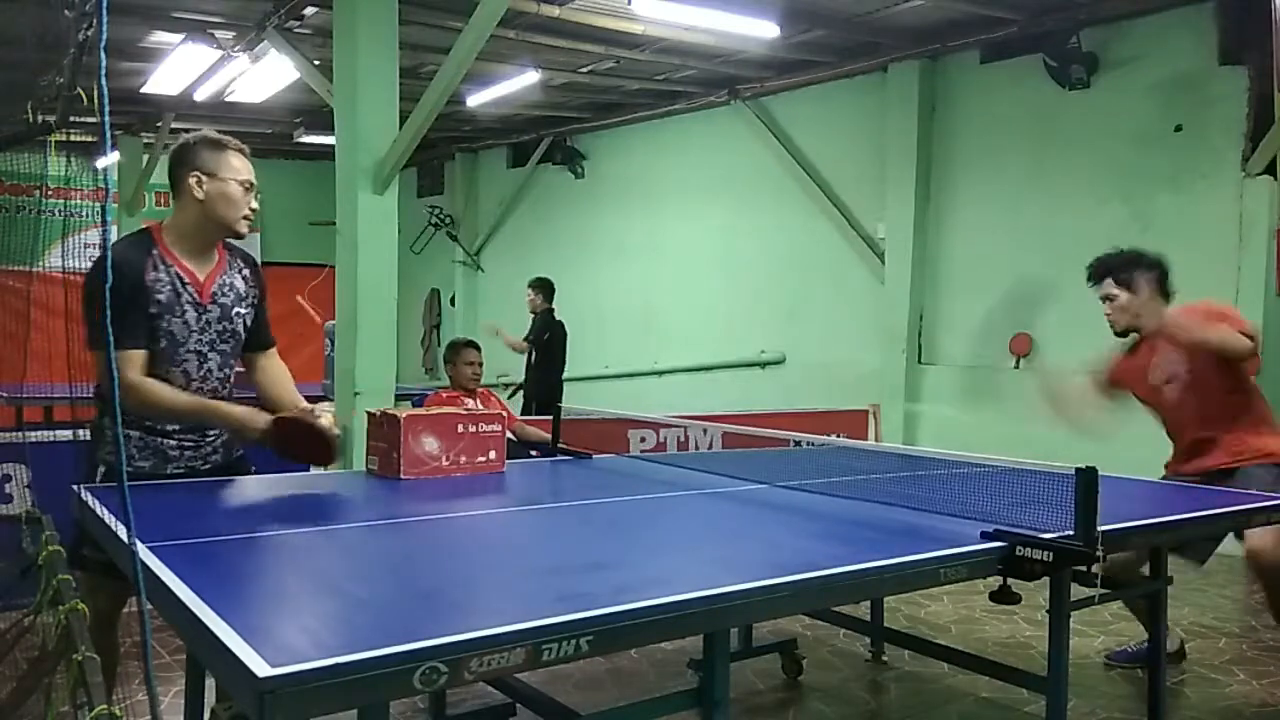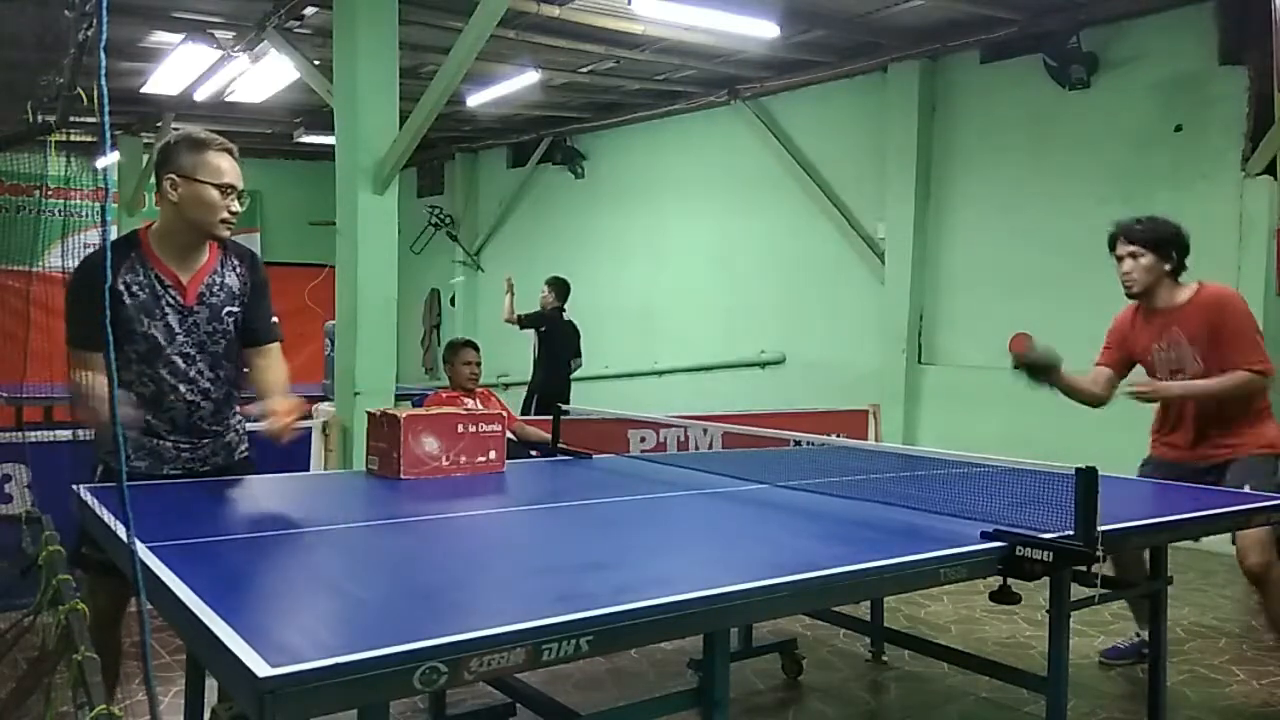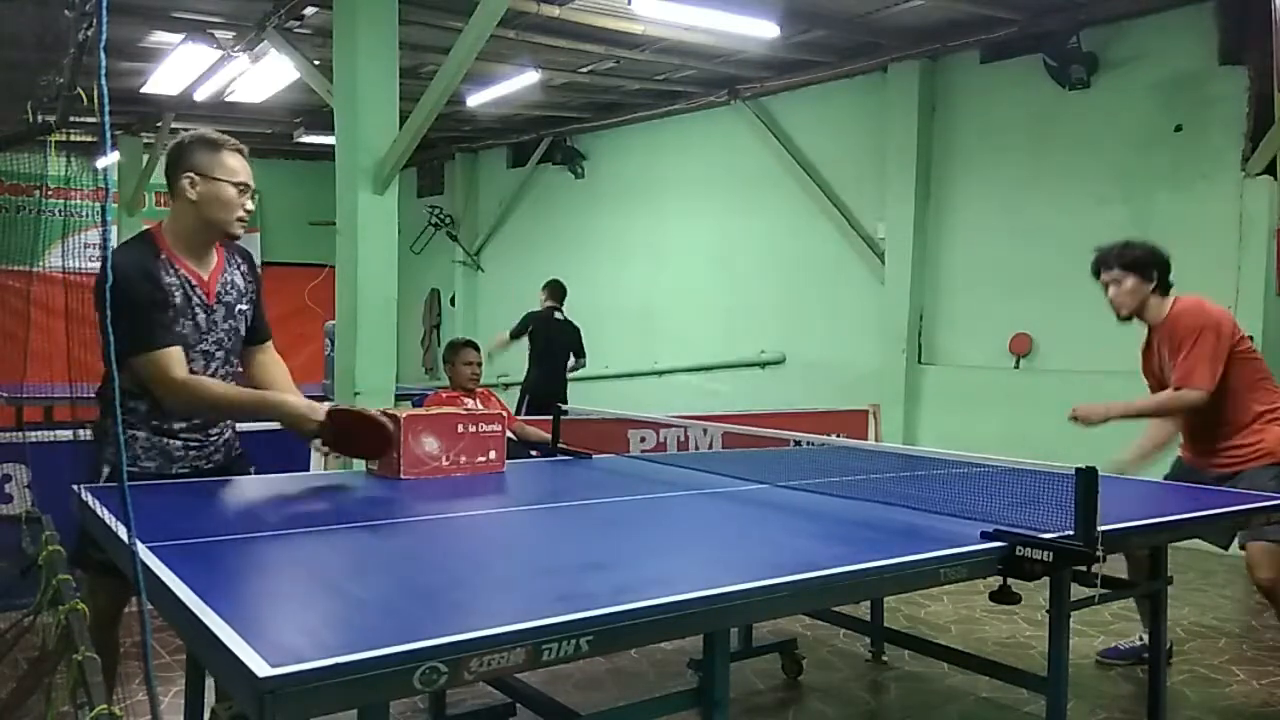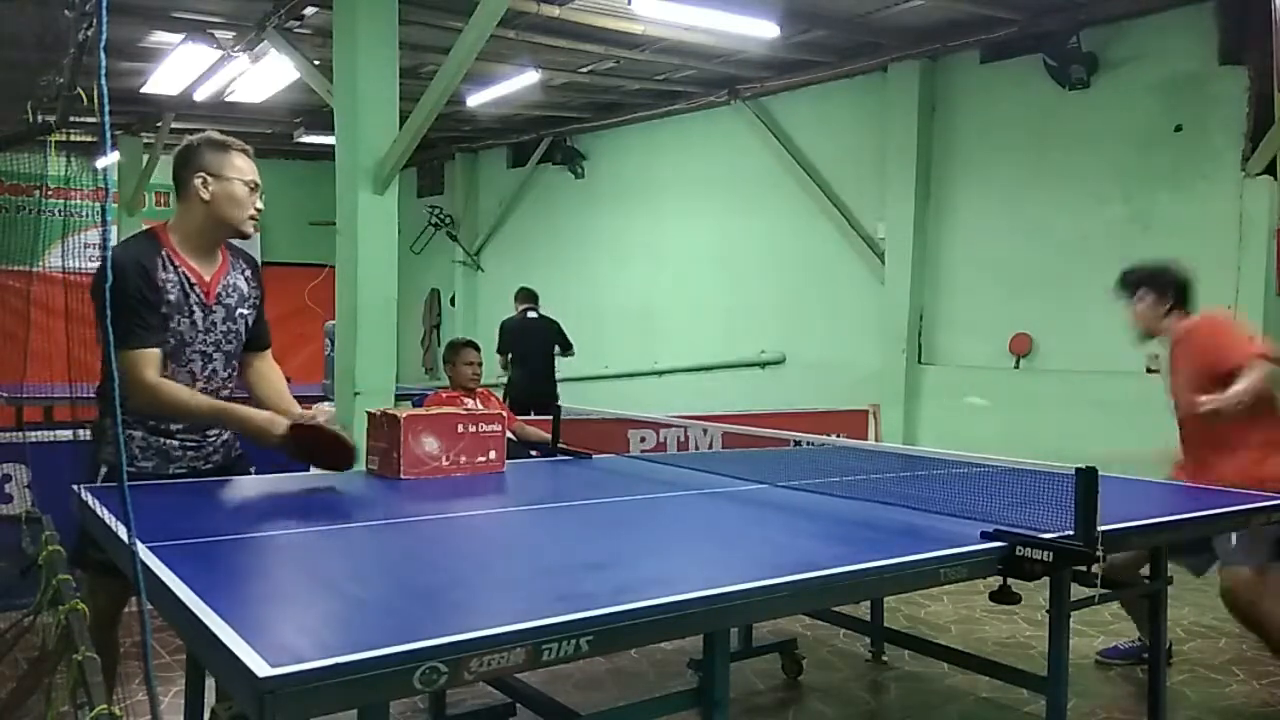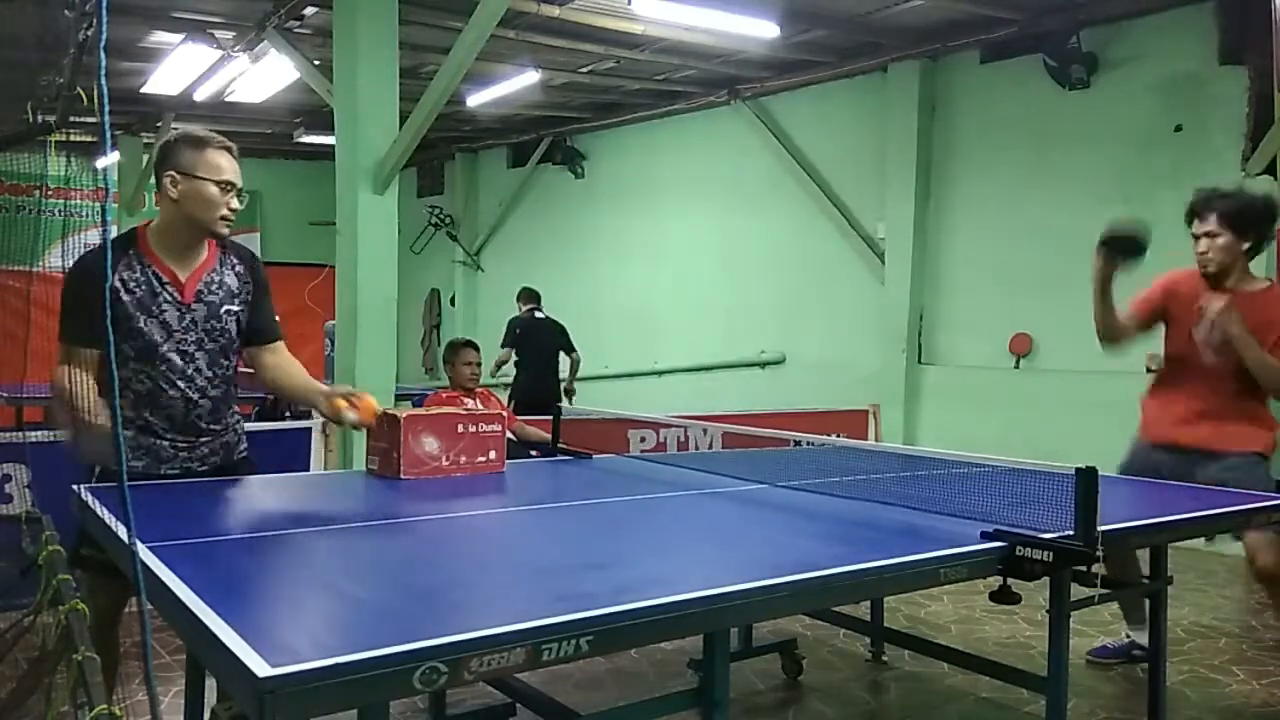
dt=0.4s
person 1, frame 1
left shoulder: (245, 271)
right shoulder: (124, 268)
left elbow: (262, 359)
right elbow: (123, 382)
left wrist: (301, 413)
right wrist: (229, 416)
left hip: (221, 465)
right hip: (135, 468)
right knee: (101, 605)
person 1, frame 2
left shoulder: (245, 267)
right shoulder: (105, 272)
left elbow: (264, 355)
right elbow: (90, 372)
left wrist: (277, 402)
right wrist: (98, 402)
left hip: (223, 463)
right hip: (134, 469)
right knee: (103, 608)
person 1, frame 3
left shoulder: (242, 267)
right shoulder: (131, 270)
left elbow: (258, 353)
right elbow: (173, 385)
left wrist: (303, 407)
right wrist: (280, 408)
left hip: (220, 460)
right hip: (138, 468)
right knee: (104, 606)
person 1, frame 4
left shoulder: (246, 272)
right shoulder: (130, 267)
left elbow: (257, 361)
right elbow: (141, 384)
left wrist: (294, 417)
right wrist: (245, 419)
left hip: (222, 463)
right hip: (138, 468)
right knee: (103, 605)
person 1, frame 5
left shoulder: (244, 267)
right shoulder: (100, 270)
left elbow: (269, 353)
right elbow: (75, 367)
left wrist: (320, 392)
right wrist: (81, 404)
left hip: (222, 463)
right hip: (132, 469)
right knee: (103, 606)
person 2, frame 1
left shoulder: (1206, 317)
right shoulder: (1132, 357)
left elbow: (1245, 350)
left wrist: (1166, 320)
right hip: (1190, 473)
right knee: (1114, 564)
right ankle: (1165, 642)
person 2, frame 2
left shoulder: (1221, 303)
right shoulder: (1127, 325)
right elbow: (1096, 391)
left wrist: (1172, 389)
right wrist: (1056, 376)
right hip: (1175, 452)
right ankle: (1148, 634)
person 2, frame 3
left shoulder: (1195, 317)
right shoulder: (1151, 340)
left elbow: (1193, 397)
left wrist: (1110, 411)
right wrist: (1125, 465)
right hip: (1205, 459)
right ankle: (1152, 638)
person 2, frame 4
left shoulder: (1209, 331)
right shoulder: (1178, 346)
left wrist: (1227, 398)
right hip: (1196, 486)
left knee: (1239, 588)
right knee: (1114, 561)
right ankle: (1151, 641)
person 2, frame 5
right shoulder: (1177, 286)
right elbow: (1113, 336)
left wrist: (1232, 333)
right wrist: (1103, 278)
left hip: (1238, 449)
right hip: (1163, 443)
right ankle: (1138, 636)
